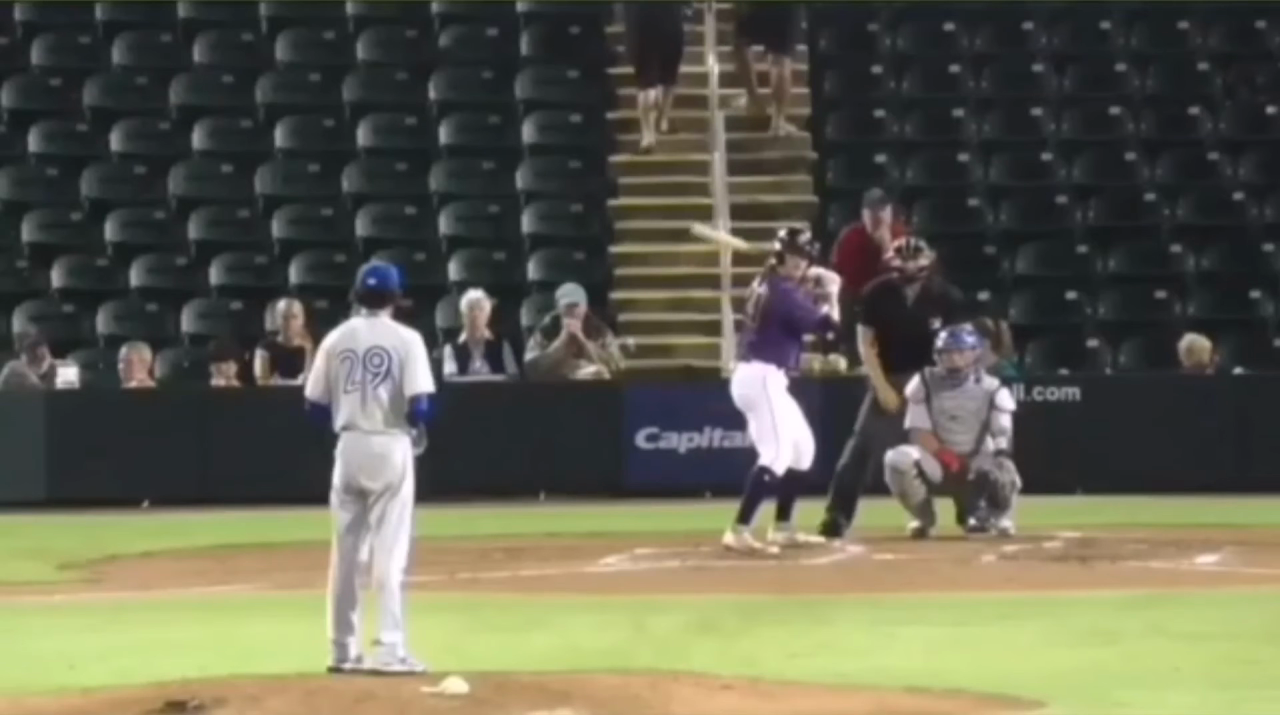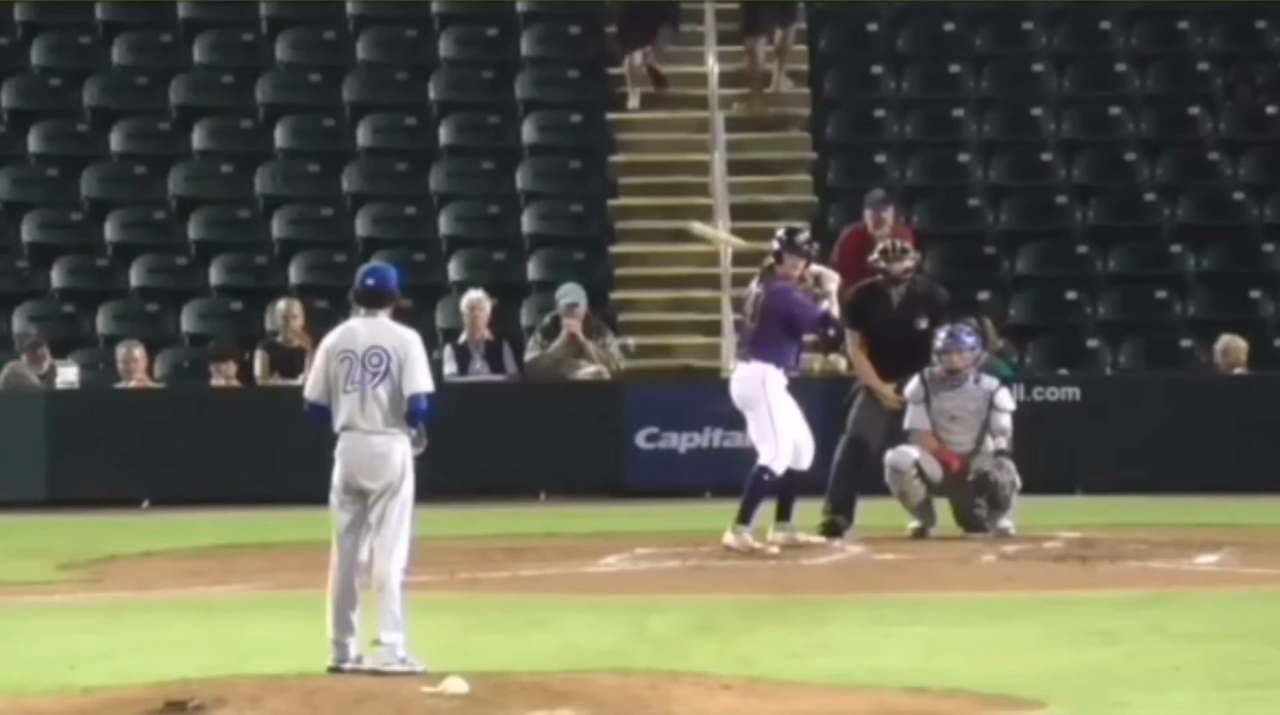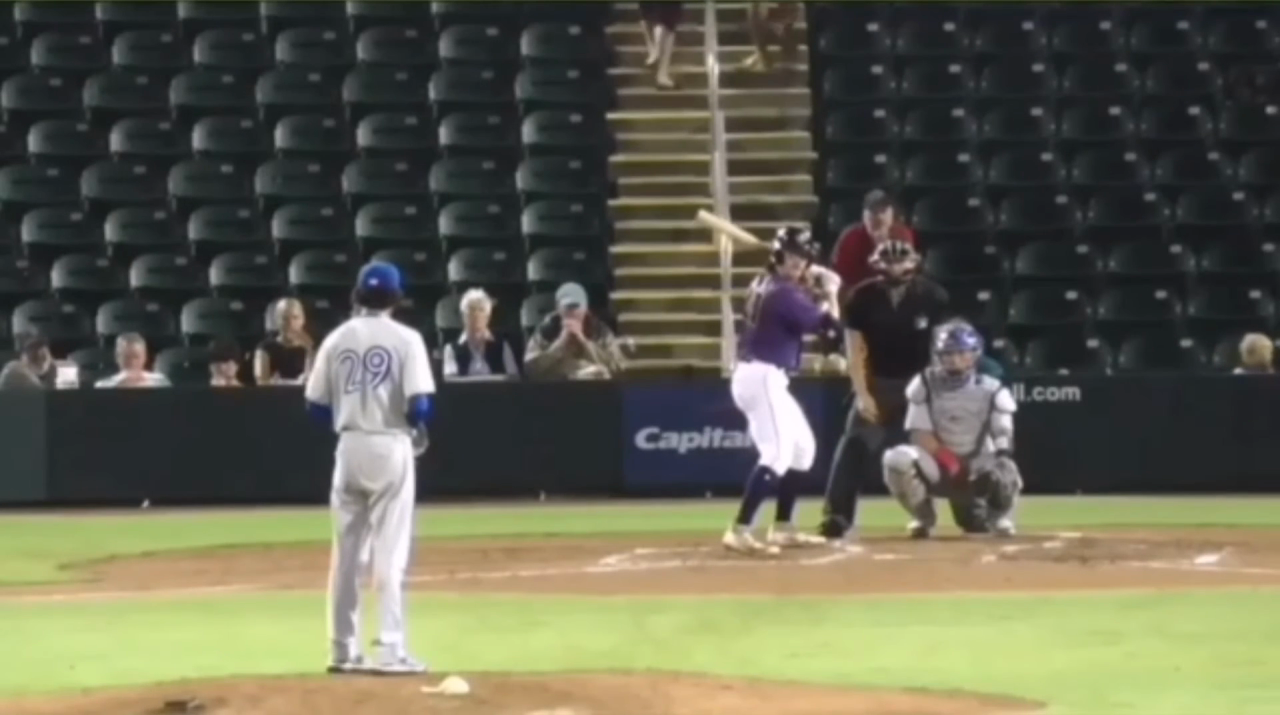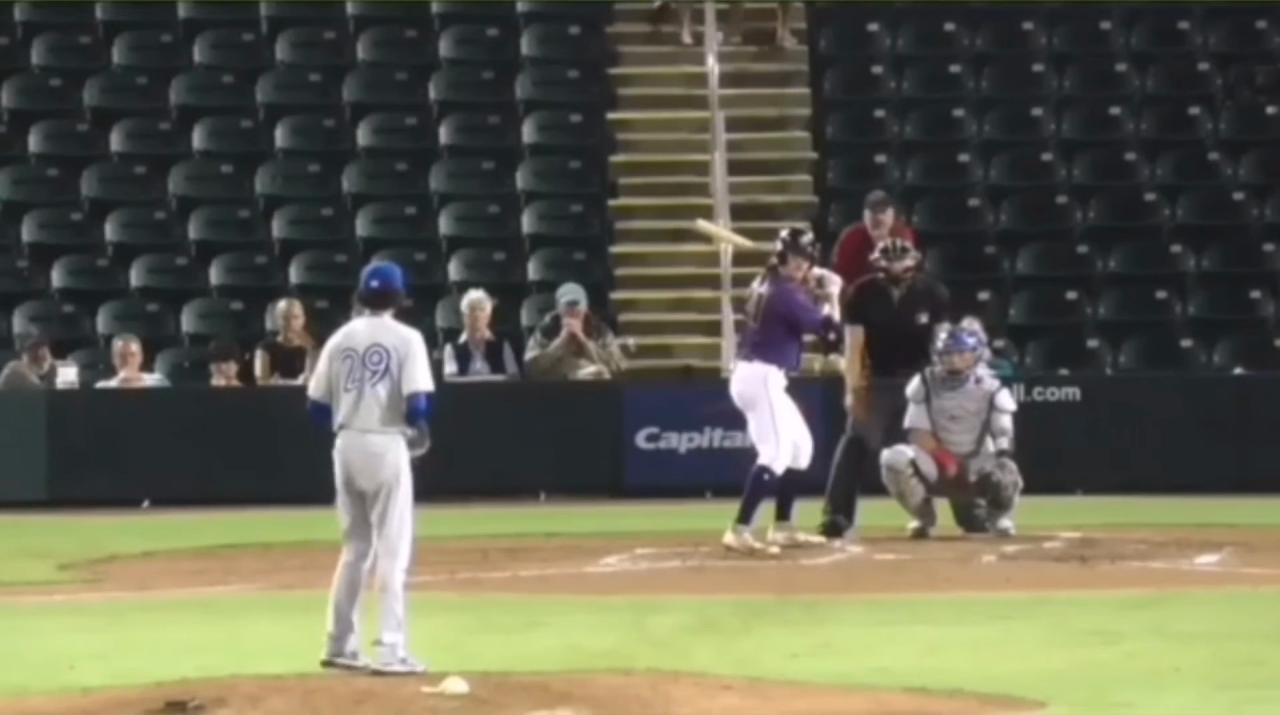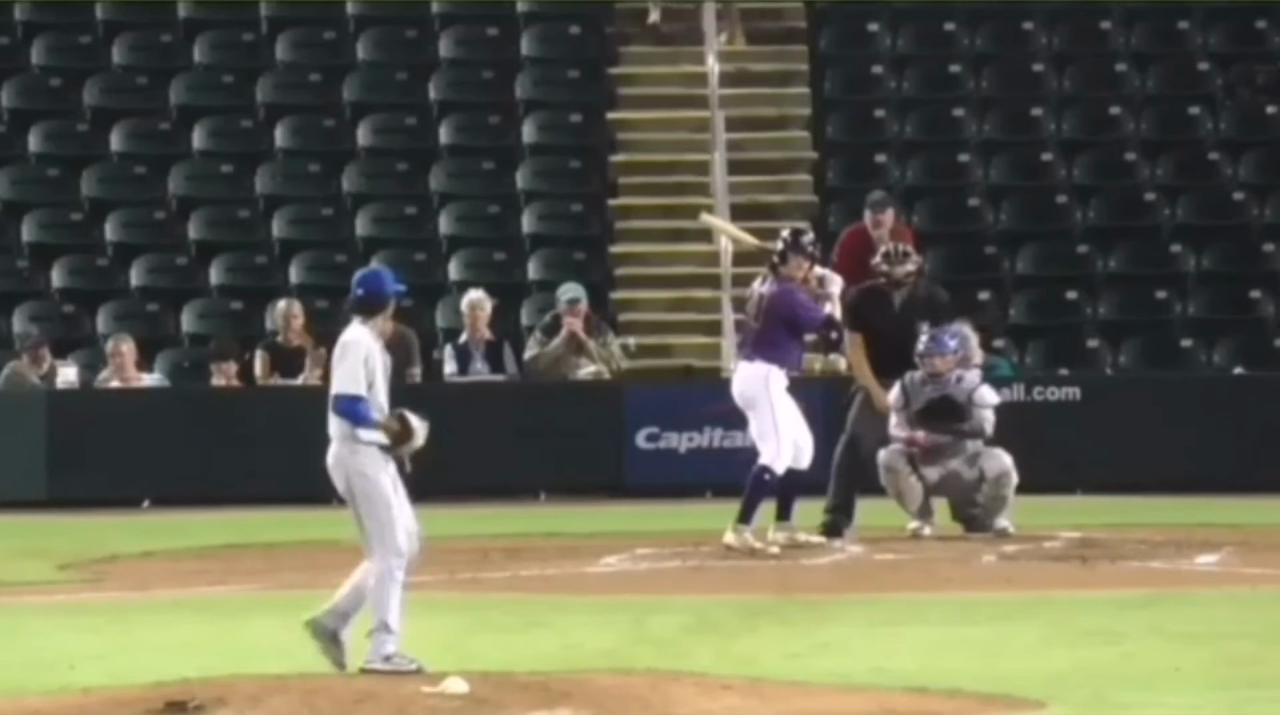
dt=1s
person 1, frame 1
left shoulder: (336, 338)
right shoulder: (405, 338)
left elbow: (315, 405)
right elbow: (418, 406)
right wrist: (417, 430)
left hip: (349, 447)
right hip: (391, 447)
left knee: (346, 551)
right knee: (389, 552)
left ankle: (344, 649)
right ankle: (390, 649)
person 1, frame 2
left shoulder: (335, 338)
right shoulder: (404, 338)
left elbow: (314, 406)
right elbow: (418, 405)
right wrist: (416, 430)
left hip: (348, 448)
right hip: (390, 447)
left knee: (346, 552)
right knee: (389, 552)
left ankle: (344, 649)
right ankle: (390, 650)
person 1, frame 3
left shoulder: (336, 338)
right shoulder: (405, 338)
left elbow: (316, 405)
right elbow: (419, 405)
right wrist: (416, 428)
left hip: (349, 448)
right hip: (390, 448)
left knee: (346, 552)
right knee: (390, 552)
left ankle: (344, 649)
right ankle: (391, 650)
person 1, frame 4
left shoulder: (340, 338)
right shoulder: (406, 337)
left elbow: (317, 404)
right elbow: (417, 404)
right wrist: (416, 430)
left hip: (346, 447)
right hip: (385, 448)
left knee: (357, 546)
right knee: (392, 551)
left ankle: (341, 643)
right ankle: (392, 652)
person 1, frame 5
left shoulder: (370, 341)
right shoulder: (358, 342)
right elbow: (345, 404)
left wrist: (386, 422)
right wrist: (387, 423)
left hip: (370, 454)
right hip: (357, 456)
left knee: (398, 545)
right knee: (390, 552)
left ankle: (333, 618)
right ankle: (382, 651)
person 2, frame 1
left shoulder: (767, 283)
right shoulder: (784, 292)
right elbow: (828, 323)
left hip: (765, 377)
right hip: (760, 377)
left knee: (801, 447)
right knee: (777, 453)
left ankle: (782, 528)
right ankle: (739, 531)
person 2, frame 2
left shoulder: (765, 283)
right shoulder: (783, 291)
right elbow: (830, 322)
left wrist: (816, 290)
left hip: (763, 377)
right hip: (760, 377)
left knee: (800, 447)
right knee: (776, 453)
left ankle: (782, 528)
right ankle: (739, 531)
person 2, frame 3
left shoulder: (766, 283)
right shoulder: (783, 291)
left elbow: (800, 316)
right elbow: (828, 322)
left hip: (764, 376)
right hip: (761, 377)
left knee: (802, 447)
right knee: (778, 453)
left ankle: (782, 528)
right ankle: (739, 531)
person 2, frame 4
left shoulder: (766, 284)
right shoulder: (785, 292)
left elbow: (800, 317)
right elbow: (828, 325)
left hip: (760, 376)
right hip: (760, 377)
left knee: (800, 446)
right knee: (776, 452)
left ankle: (782, 528)
right ankle: (739, 531)
person 2, frame 5
left shoulder: (766, 284)
right shoulder: (787, 292)
left elbow: (802, 315)
right elbow: (830, 323)
left wrist: (819, 292)
left hip: (760, 375)
right hip: (762, 377)
left knee: (800, 446)
right knee: (777, 452)
left ankle: (782, 527)
right ankle: (739, 530)
person 3, frame 1
left shoulder: (947, 296)
right shoulder: (877, 293)
right elbow: (866, 344)
right wrist: (882, 386)
right hip: (888, 380)
right knee: (864, 445)
right ankle: (838, 515)
person 3, frame 2
left shoulder: (932, 295)
right shoulder: (862, 296)
right elbow: (855, 348)
right wrist: (878, 387)
right hip: (877, 382)
right knee: (855, 445)
right ankle: (835, 519)
person 3, frame 3
left shoulder: (932, 295)
right shoulder: (862, 297)
right elbow: (855, 349)
right wrist: (862, 394)
right hip: (878, 382)
right knee: (855, 446)
right ankle: (836, 518)
person 3, frame 4
left shoulder: (933, 292)
right shoulder: (862, 293)
right elbow: (853, 345)
right wrist: (853, 390)
right hip: (878, 381)
right knee: (856, 444)
right ankle: (836, 518)
person 3, frame 5
left shoulder: (934, 298)
right shoulder: (862, 298)
right elbow: (855, 350)
right wrist: (875, 391)
right hip: (877, 384)
right knee: (854, 444)
right ankle: (836, 518)
person 4, frame 1
left shoulder: (991, 389)
right shoulder: (924, 384)
left elbow: (1003, 438)
right elbow: (919, 434)
left wrist: (1001, 468)
right wrist: (948, 458)
left hip: (977, 463)
right hip: (937, 461)
left knee: (1002, 474)
right knee: (898, 459)
left ankle: (998, 514)
right ankle: (924, 517)
person 4, frame 2
left shoulder: (991, 389)
right shoulder: (923, 384)
left elbow: (1003, 438)
right elbow: (919, 435)
left wrist: (1001, 467)
right wrist: (949, 459)
left hip: (978, 464)
right hip: (937, 462)
left knee: (1003, 475)
right knee: (899, 459)
left ankle: (997, 515)
right ankle: (924, 517)
person 4, frame 3
left shoulder: (991, 390)
right shoulder: (925, 385)
left elbow: (1004, 438)
right elbow: (919, 435)
left wrist: (1003, 463)
right wrist: (948, 460)
left hip: (978, 465)
right hip: (937, 463)
left knee: (1004, 474)
right knee: (897, 459)
left ankle: (997, 515)
right ankle: (924, 517)
person 4, frame 4
left shoulder: (991, 388)
right shoulder: (925, 383)
left elbow: (1004, 435)
right elbow: (918, 434)
left wrist: (1003, 463)
right wrist: (947, 461)
left hip: (978, 464)
right hip: (935, 462)
left knee: (1006, 476)
right knee: (894, 458)
left ankle: (997, 515)
right ankle: (924, 516)
person 4, frame 5
left shoulder: (973, 386)
right shoulder: (908, 386)
left elbow: (985, 428)
right elbow: (895, 434)
left wrist: (948, 426)
right wrist: (915, 438)
left hip: (968, 462)
right hip: (926, 462)
left knee: (1001, 463)
right knee: (890, 458)
left ankle: (994, 516)
right ankle: (921, 517)
